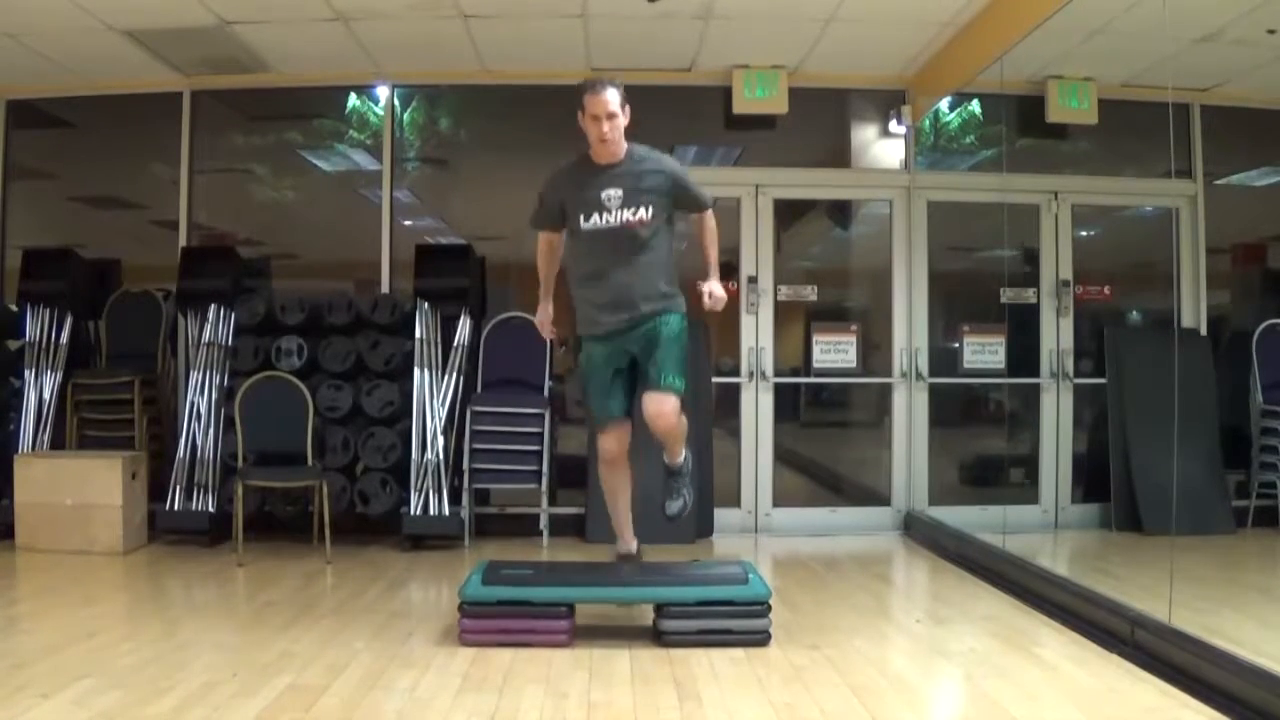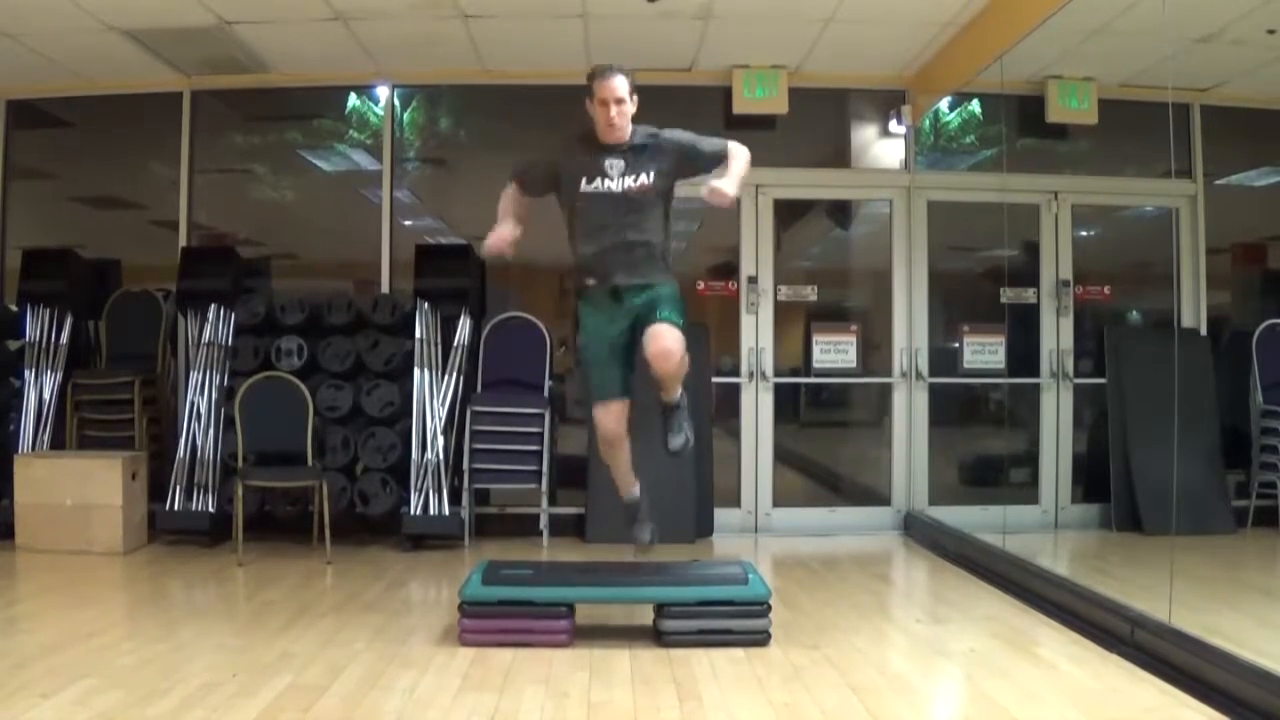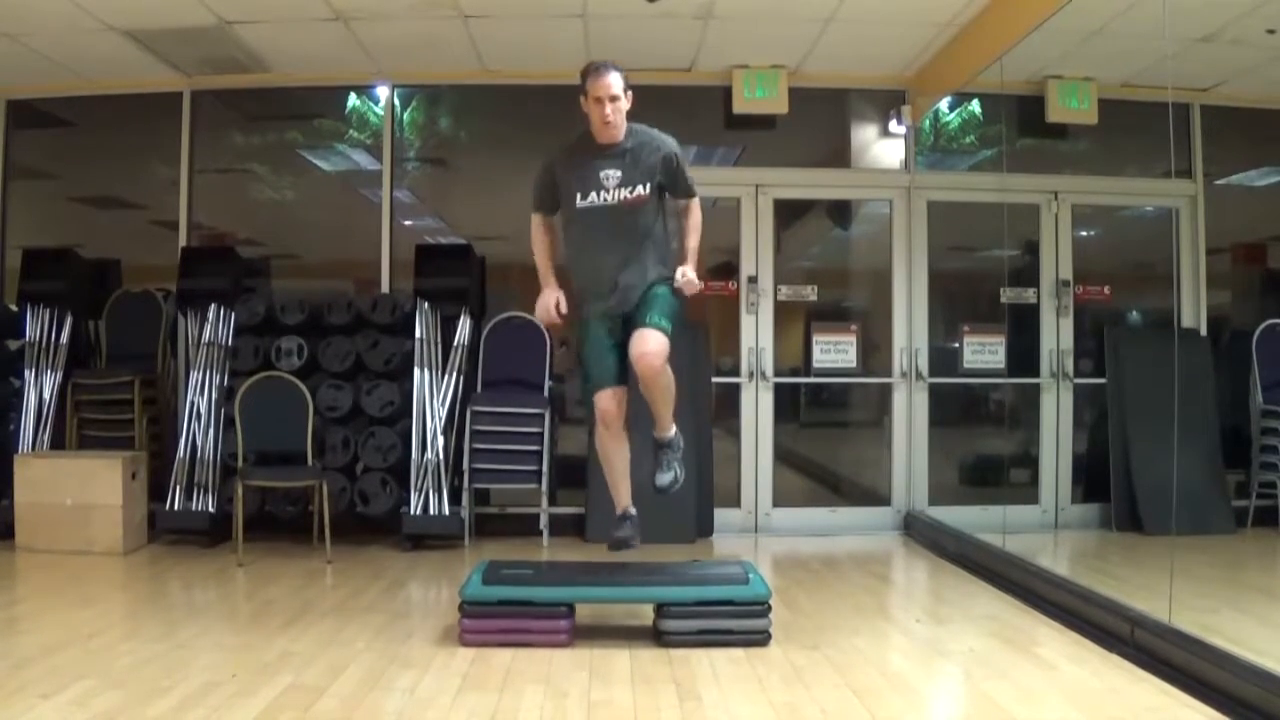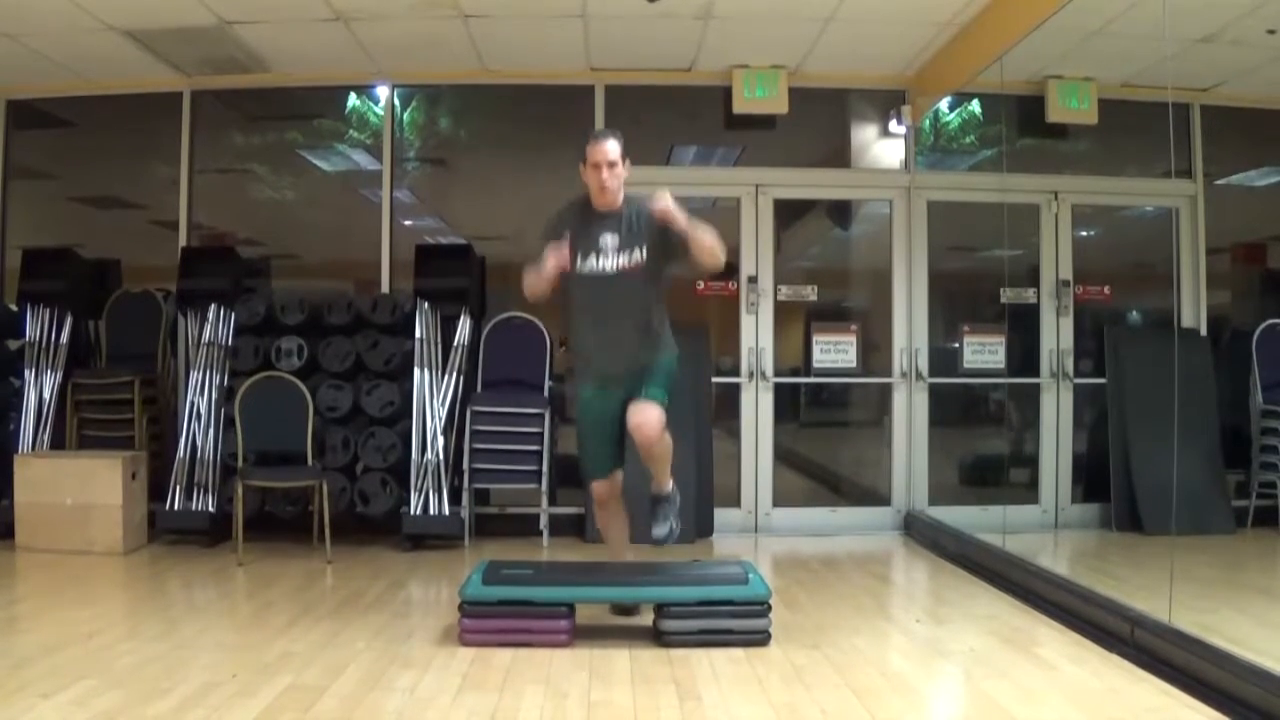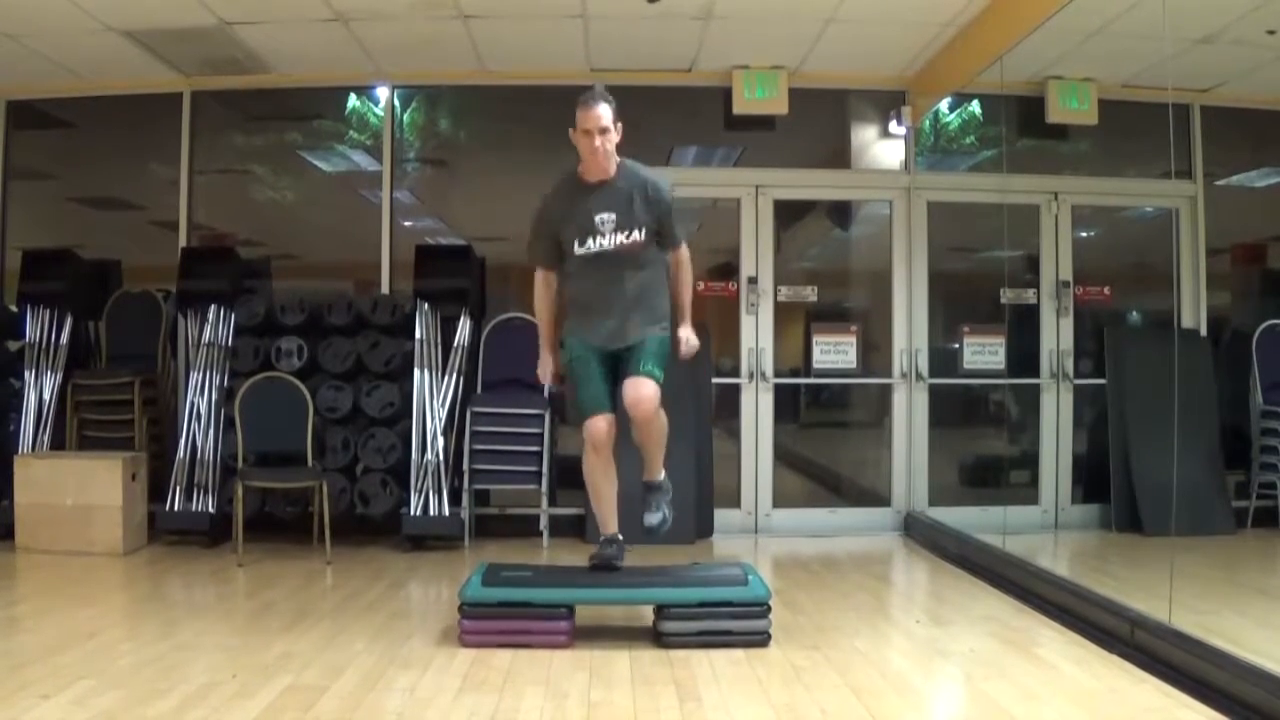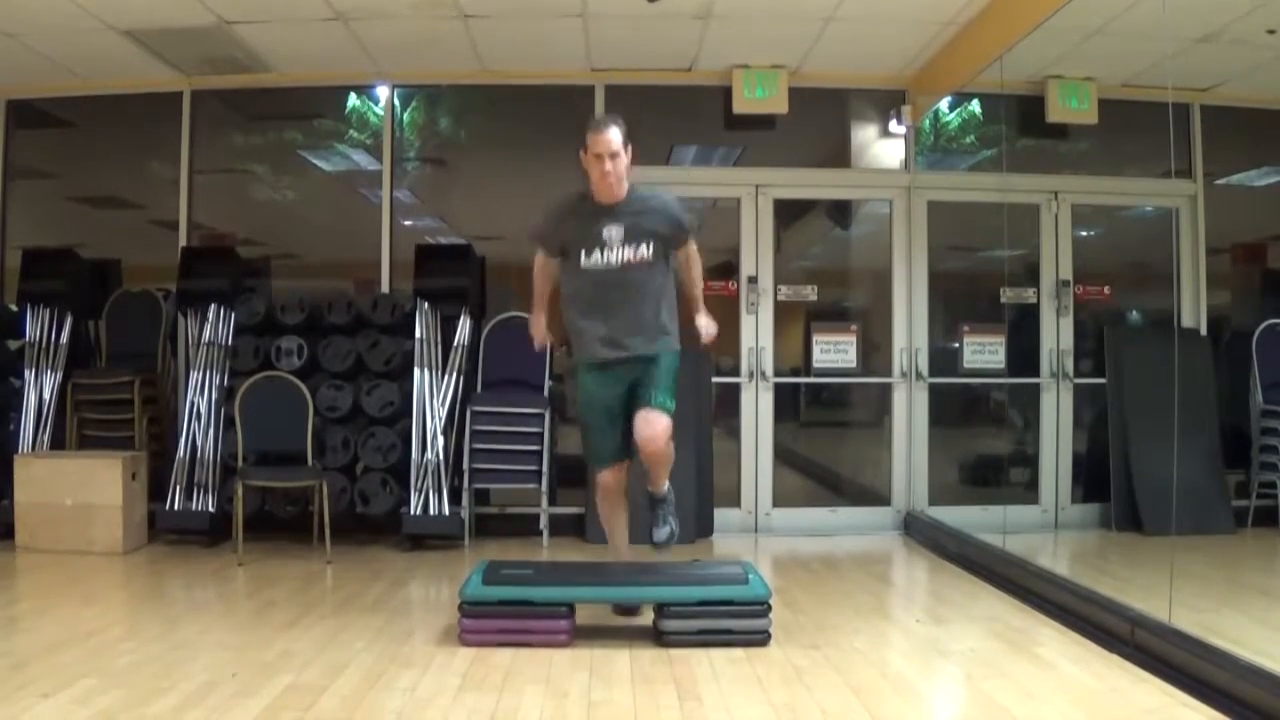
dt=0.5s
person 1, frame 1
left shoulder: (662, 170)
right shoulder: (565, 183)
left elbow: (704, 212)
right elbow: (549, 237)
left wrist: (712, 276)
right wrist: (545, 301)
left hip: (660, 316)
right hip: (599, 330)
left knee: (662, 414)
right knee: (611, 446)
left ankle: (677, 463)
right ankle: (627, 547)
person 1, frame 2
left shoulder: (666, 145)
right shoulder: (568, 158)
left elbow: (736, 152)
right elbow: (516, 190)
left wrist: (729, 181)
right wrist: (505, 226)
left hip: (653, 287)
right hip: (599, 298)
left knee: (667, 357)
right knee: (610, 427)
left ankle: (673, 402)
right ankle: (634, 500)
person 1, frame 3
left shoulder: (660, 149)
right shoulder: (563, 162)
left elbow: (689, 205)
right elbow: (541, 221)
left wrist: (687, 262)
right wrist: (548, 284)
left hip: (652, 284)
right hip: (594, 300)
left knee: (648, 355)
right knee: (608, 410)
left ankle: (666, 437)
right ankle: (625, 513)
person 1, frame 4
left shoulder: (658, 215)
right shoulder: (566, 223)
left elbow: (714, 262)
right elbow: (533, 290)
left wrist: (680, 221)
right wrist: (548, 268)
left hip: (651, 359)
right hip: (595, 372)
left knee: (645, 425)
right knee: (603, 490)
left ankle: (663, 491)
person 1, frame 5
left shoulder: (650, 188)
right shoulder: (557, 204)
left elbow: (677, 256)
right elbow: (545, 279)
left wrist: (685, 323)
right wrist: (546, 350)
left hip: (645, 326)
right hip: (586, 336)
left knee: (641, 401)
right knee: (597, 434)
left ankle: (655, 478)
right ankle: (609, 537)
person 1, frame 6
left shoulder: (661, 210)
right shoulder: (564, 218)
left elbow: (685, 248)
right elbow: (545, 253)
left wrist: (700, 310)
right wrist: (538, 312)
left hip: (655, 352)
right hip: (596, 364)
left knee: (651, 437)
right knee: (609, 482)
left ankle: (662, 490)
